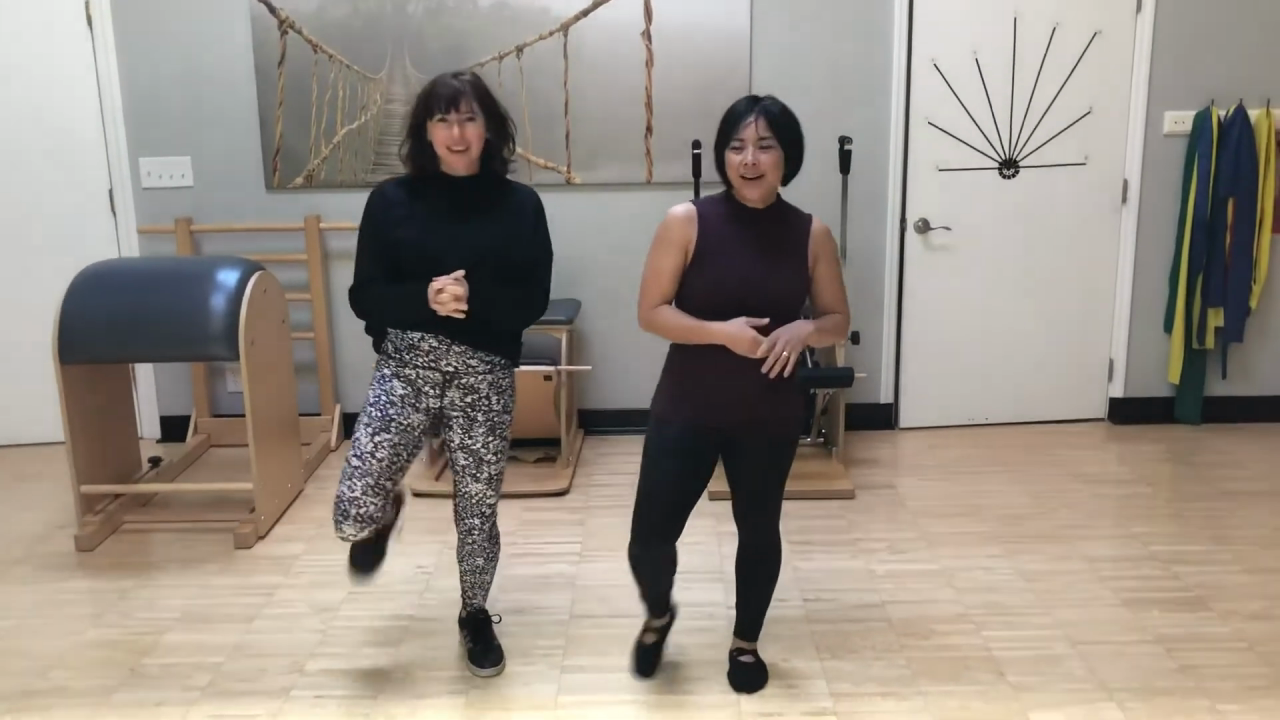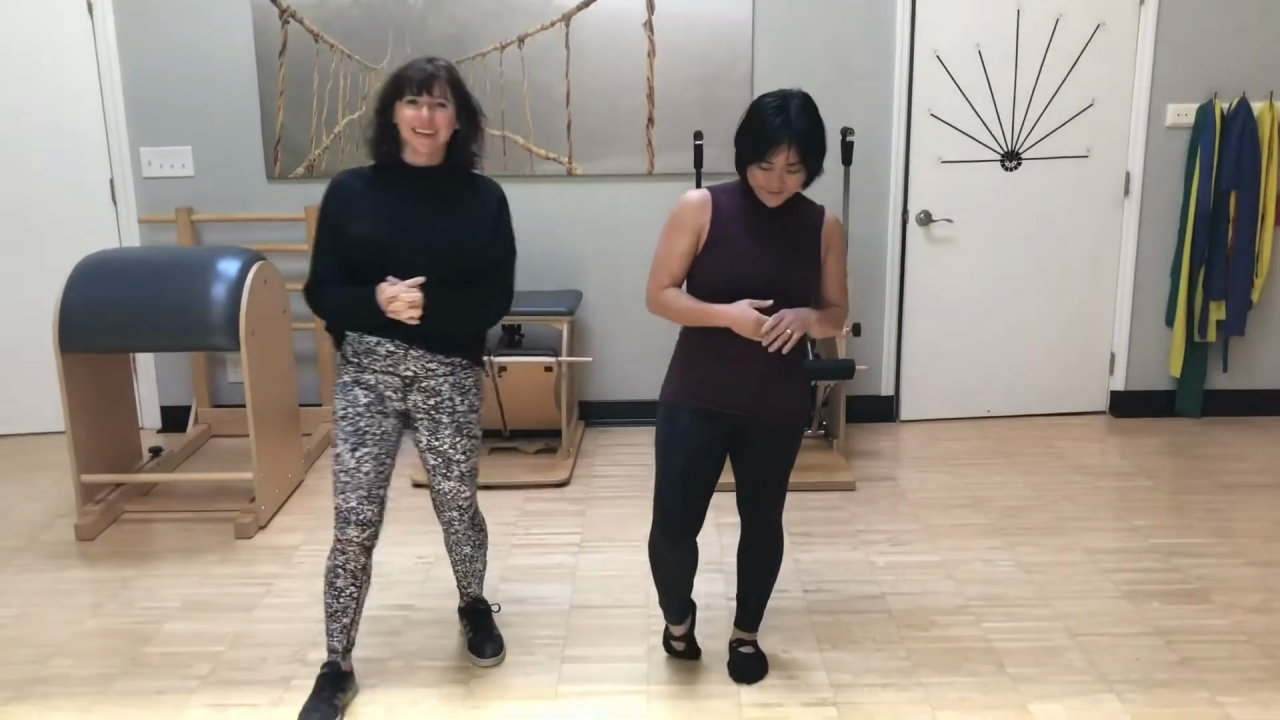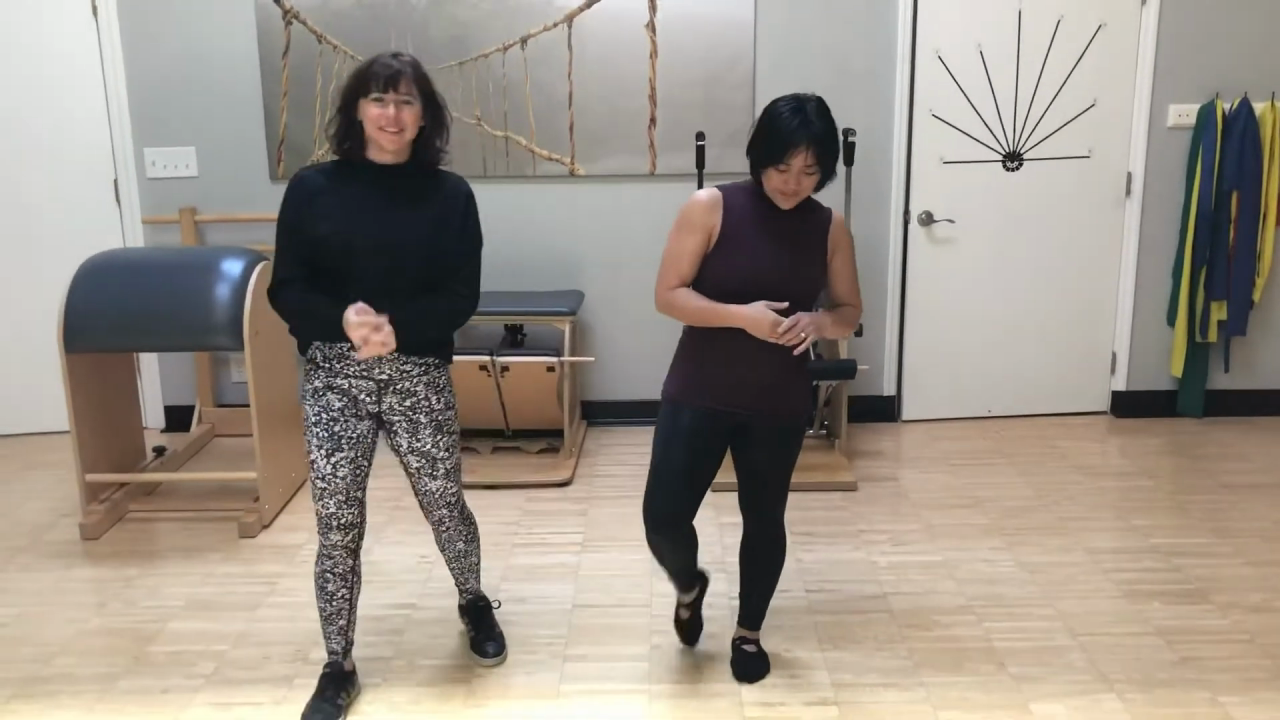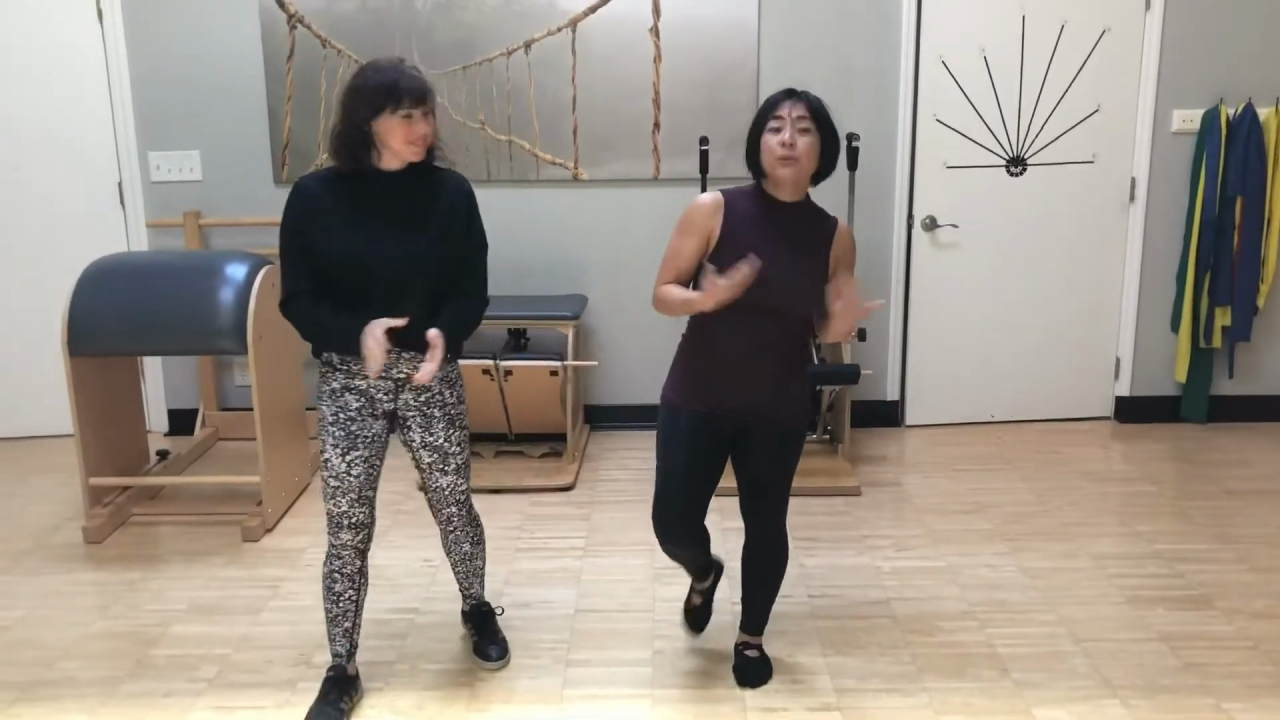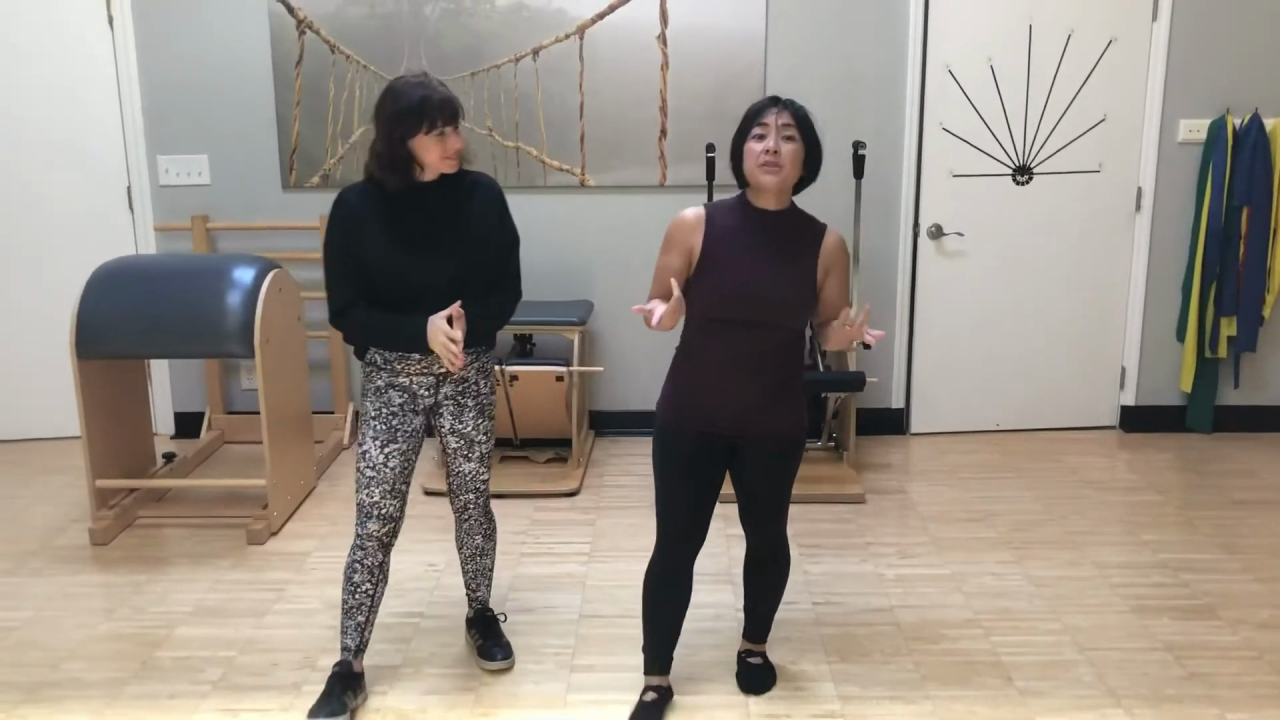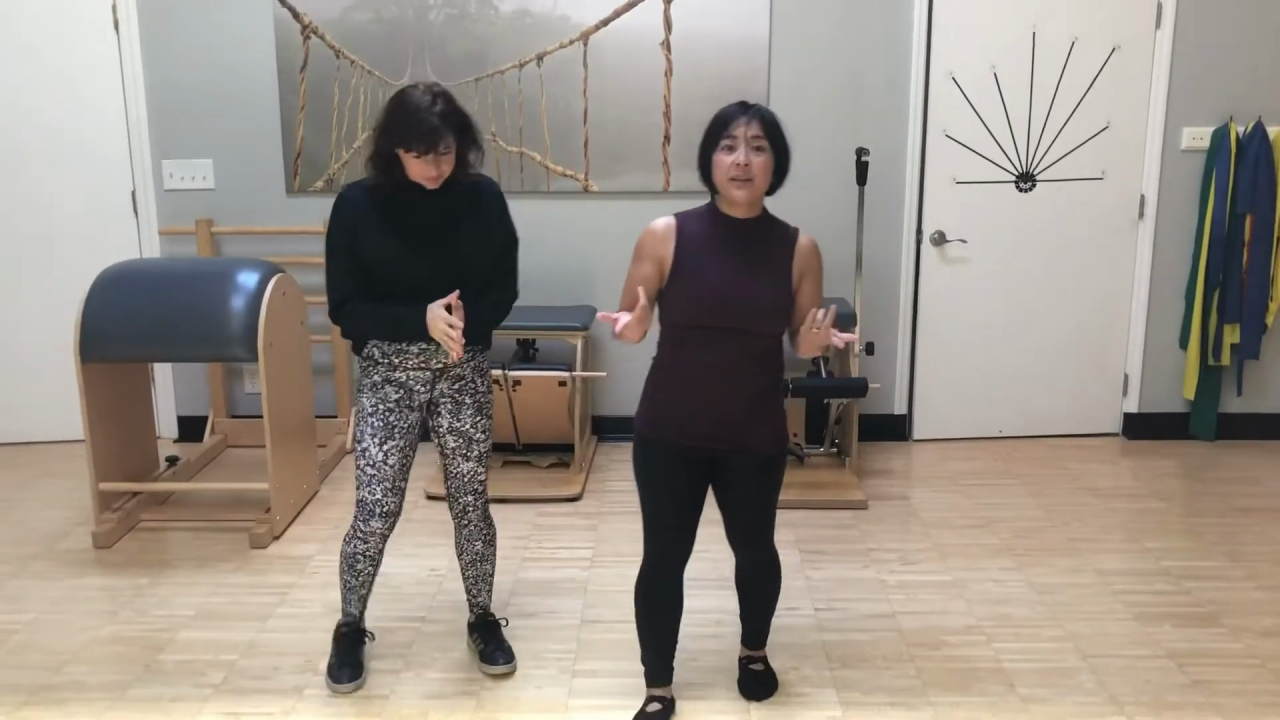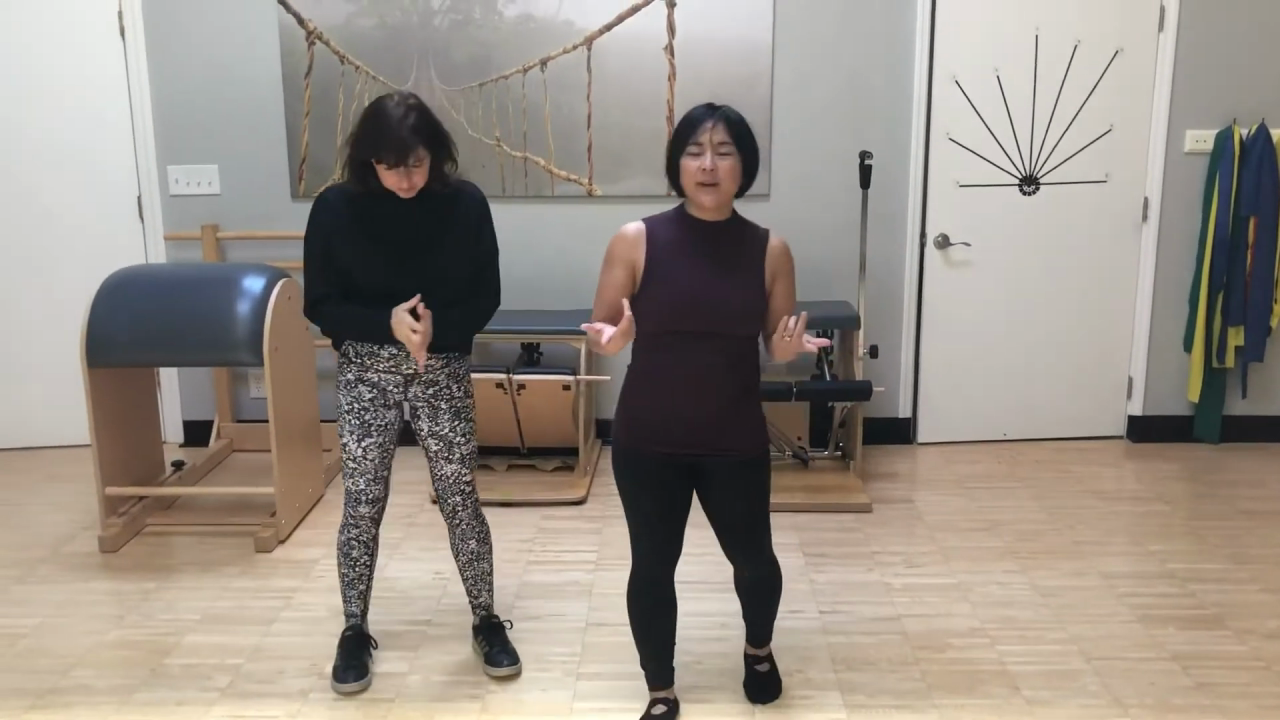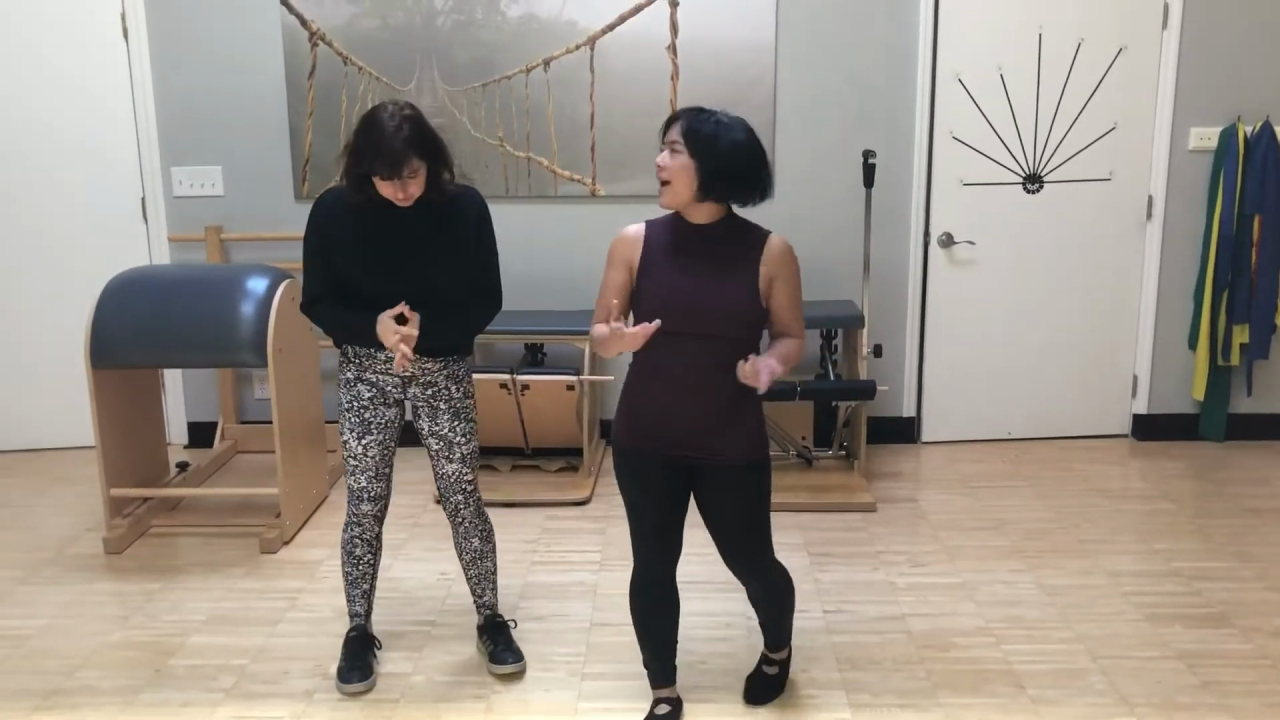
dt=0.3s
person 1, frame 1
left shoulder: (519, 204)
right shoulder: (392, 200)
left elbow: (533, 300)
right elbow: (365, 297)
left wrist: (474, 299)
right wrist: (425, 299)
left hip: (484, 373)
right hip: (404, 367)
left knee: (477, 511)
right knee: (353, 510)
left ankle: (475, 617)
right ankle: (386, 512)
person 1, frame 2
left shoulder: (483, 199)
right shoulder: (351, 190)
left elbow: (496, 300)
right elbow: (320, 291)
left wrist: (427, 306)
right wrist: (376, 300)
left hip: (448, 375)
right hip: (366, 373)
left knee: (458, 507)
right knee: (354, 524)
left ankle: (474, 607)
right ankle: (337, 666)
person 1, frame 3
left shoulder: (449, 195)
right shoulder: (313, 188)
left elbow: (461, 296)
right elbow: (286, 290)
left wrist: (399, 327)
right wrist: (340, 319)
left hip: (419, 375)
right hip: (333, 378)
left knee: (445, 506)
right knee: (337, 527)
left ankle: (474, 602)
person 1, frame 4
left shoulder: (450, 193)
right shoulder: (316, 196)
left elbow: (472, 292)
right elbow: (298, 300)
left wrist: (444, 334)
right wrist: (356, 333)
left hip: (430, 376)
right hip: (348, 381)
left knee: (454, 506)
right knee: (348, 528)
left ankle: (476, 608)
person 1, frame 5
left shoulder: (481, 196)
right shoulder: (358, 207)
left elbow: (507, 289)
right elbow: (346, 313)
left wrist: (467, 325)
right wrist: (422, 330)
left hip: (468, 373)
right hip: (391, 376)
left knee: (472, 501)
right knee: (375, 522)
left ankle: (481, 614)
right ankle: (348, 668)
person 1, frame 6
left shoulder: (483, 199)
right shoulder: (358, 205)
left elbow: (503, 290)
right elbow: (344, 306)
left wrist: (464, 319)
right wrist: (422, 319)
left hip: (465, 369)
right hip: (388, 372)
left knee: (469, 501)
right knee: (376, 510)
left ankle: (482, 618)
right ankle: (350, 627)
person 1, frame 7
left shoulder: (465, 204)
right shoulder: (336, 207)
left elbow: (484, 298)
right elbow: (320, 304)
left wrist: (434, 326)
right wrist: (387, 322)
left hip: (442, 370)
right hip: (364, 372)
left knee: (460, 499)
right knee: (362, 506)
left ankle: (486, 620)
right ankle: (354, 630)
person 1, frame 8
left shoulder: (464, 208)
right shoulder: (334, 210)
left elbow: (485, 301)
right elbow: (317, 301)
left wrist: (426, 330)
right wrist: (374, 327)
left hip: (443, 371)
right hip: (365, 372)
left knee: (462, 498)
right knee: (365, 504)
left ankle: (490, 619)
right ankle: (359, 631)
person 2, frame 1
left shoulder: (810, 235)
right shoulder: (686, 221)
left elbow: (838, 320)
right elbow: (650, 312)
left wrist: (803, 331)
right wrist: (720, 332)
left hip: (770, 415)
right hip: (686, 409)
left knee: (759, 530)
right knee: (651, 534)
left ankle: (745, 642)
right ankle: (657, 616)
person 2, frame 2
left shoulder: (822, 225)
right shoulder: (700, 207)
left elbow: (837, 315)
right elbow: (658, 295)
left wrist: (805, 318)
right wrist: (726, 314)
left hip: (777, 404)
right hip: (695, 397)
left knee: (762, 521)
right knee: (673, 525)
left ankle: (745, 634)
right ankle: (678, 614)
person 2, frame 3
left shoulder: (830, 228)
right shoulder: (710, 207)
left elbow: (850, 311)
right elbow: (667, 294)
left wrist: (820, 322)
right wrist: (742, 316)
left hip: (779, 404)
right hip: (698, 393)
left knee: (764, 520)
right knee: (663, 516)
left ankle: (748, 632)
right ankle: (690, 587)
person 2, frame 4
left shoulder: (833, 234)
right shoulder: (712, 209)
left elbow: (833, 329)
right elbow: (662, 294)
left wrist: (841, 319)
right wrist: (702, 297)
left hip: (778, 410)
right hip: (697, 398)
left knee: (766, 525)
right knee: (672, 520)
left ankle: (750, 637)
right ankle: (703, 572)
person 2, frame 5
left shoulder: (824, 244)
right shoulder: (694, 225)
left elbow: (827, 330)
right elbow: (661, 308)
left wrist: (844, 335)
right wrist: (664, 313)
left hip: (775, 424)
right hip: (689, 417)
left knee: (766, 536)
right knee: (674, 546)
left ankle: (753, 645)
person 2, frame 6
left shoulder: (798, 249)
right shoulder: (665, 235)
left elbow: (803, 338)
right elbow: (631, 319)
left wrist: (817, 338)
right wrist: (632, 326)
left hip: (755, 436)
right hip: (668, 432)
left knee: (754, 549)
right knee: (663, 558)
left ankle: (753, 651)
person 2, frame 7
left shoulder: (769, 251)
right shoulder: (635, 240)
left elbow: (779, 338)
right elbow: (597, 328)
left wrist: (792, 347)
right wrist: (607, 338)
left hip: (736, 441)
right hip: (647, 439)
left knee: (753, 556)
right knee: (653, 565)
left ankle: (758, 649)
person 2, frame 8
left shoulder: (770, 251)
right shoulder: (636, 241)
left elbow: (789, 336)
right elbow: (599, 331)
left wrist: (772, 364)
right wrist: (614, 339)
left hip: (733, 443)
right hip: (646, 439)
left knee: (751, 561)
right knee: (653, 566)
left ankle: (777, 650)
